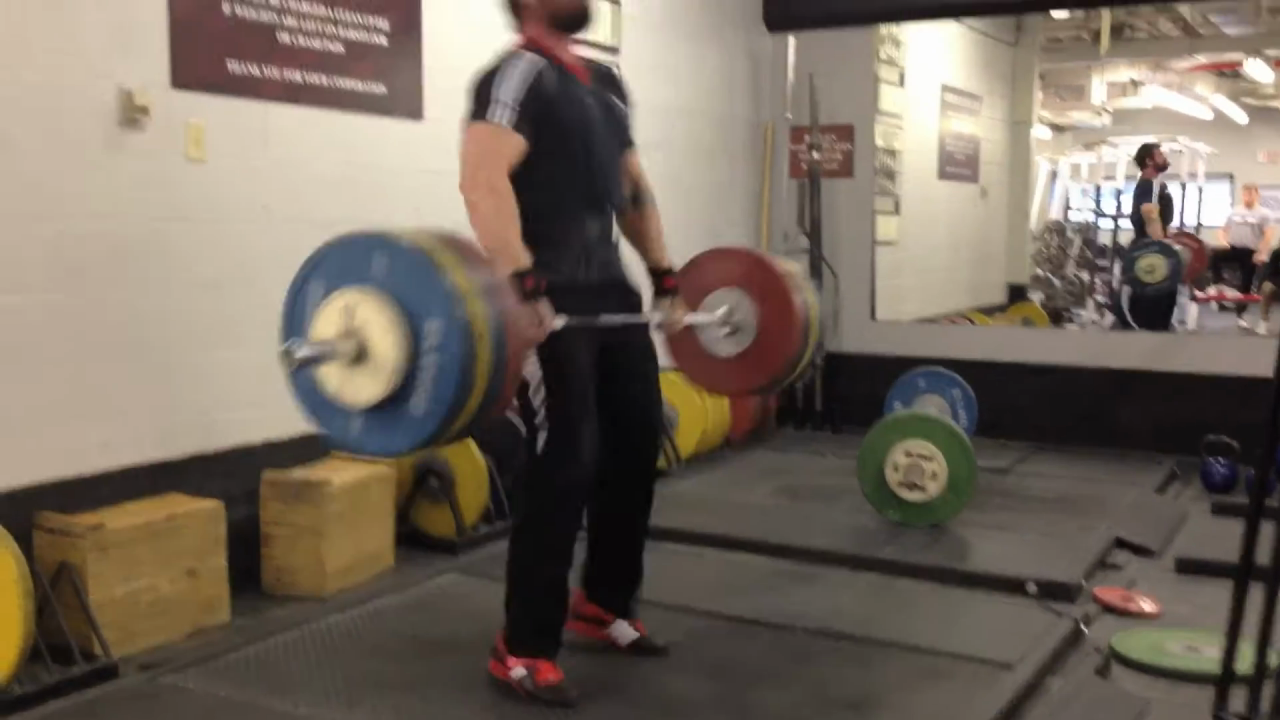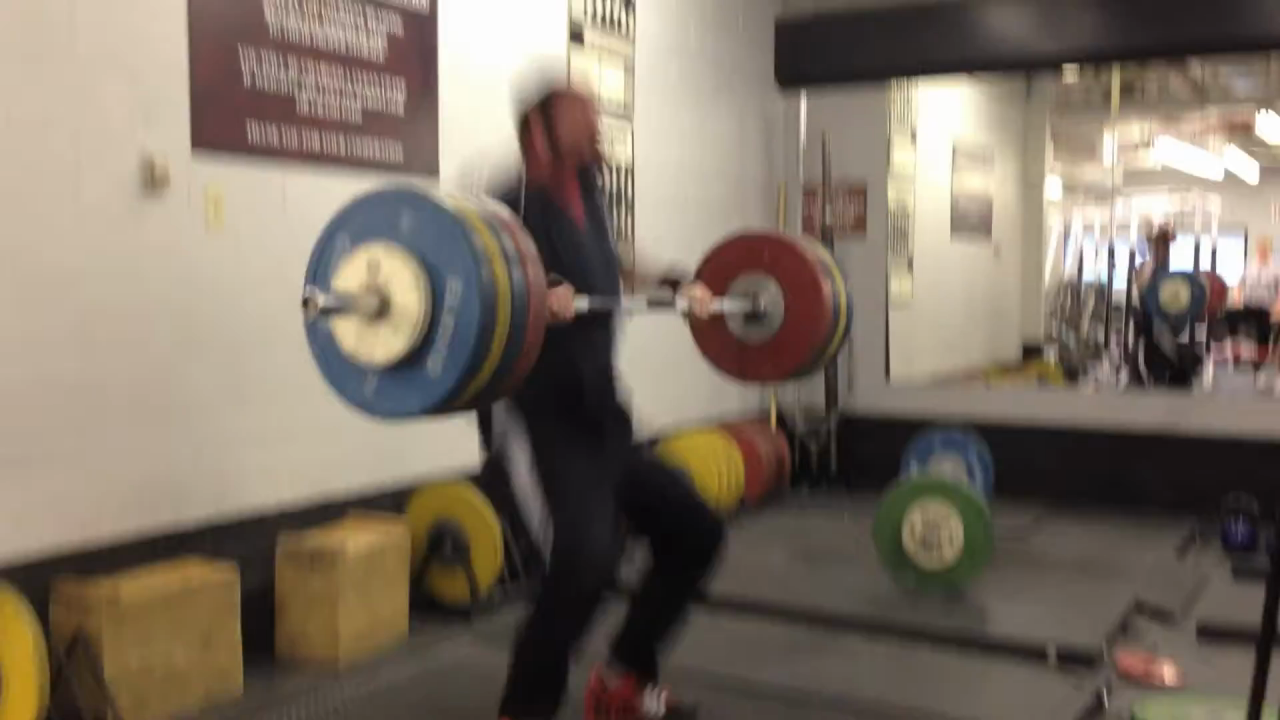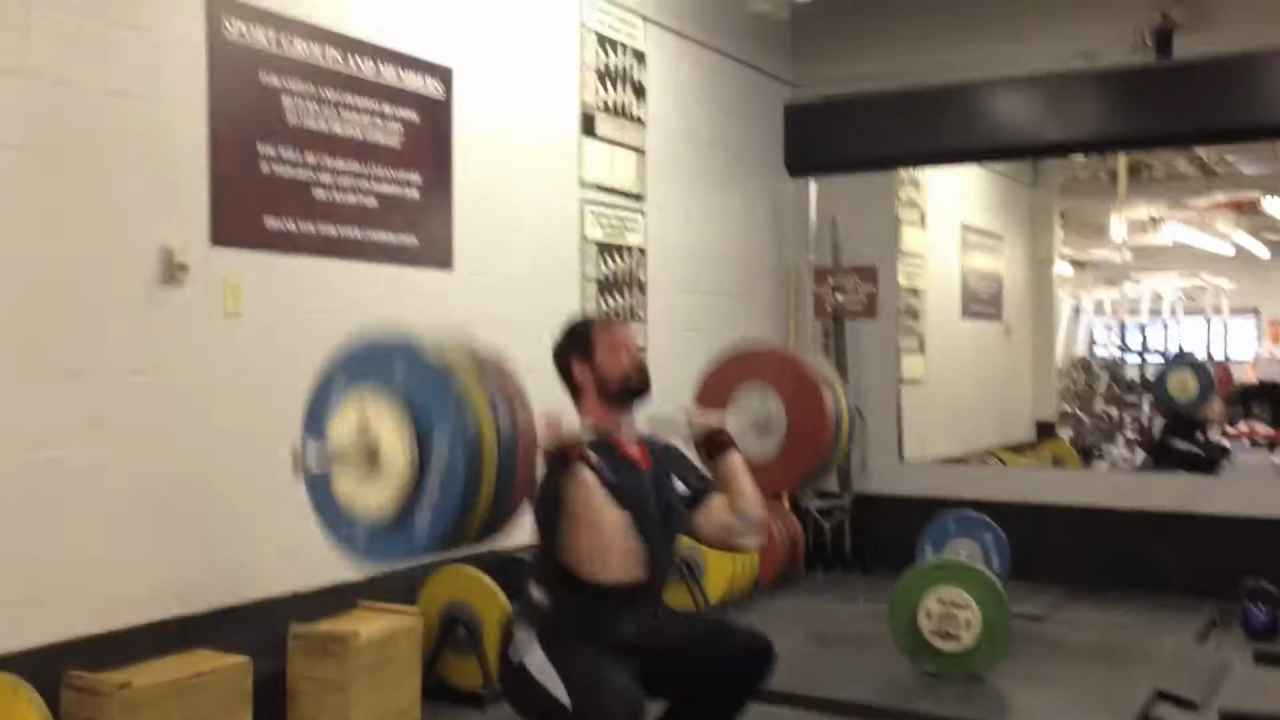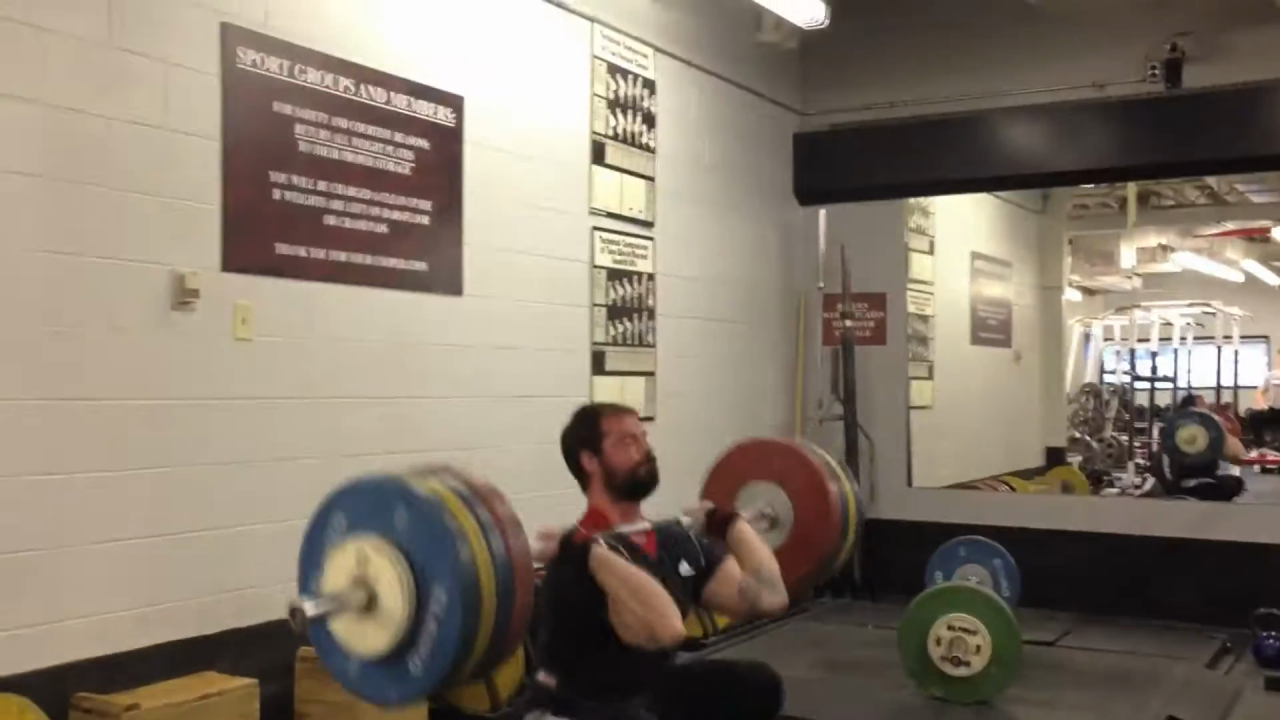
dt=0.2s
person 1, frame 1
left shoulder: (602, 82)
right shoulder: (520, 73)
left elbow: (633, 190)
right elbow: (486, 182)
left wrist: (665, 280)
right wrist: (523, 283)
left hip: (605, 292)
right hip: (539, 303)
left knee: (634, 449)
right knee: (567, 462)
left ankle: (605, 607)
right ankle: (523, 648)
person 1, frame 2
left shoulder: (590, 205)
right shoulder: (520, 202)
left wrist: (680, 285)
right wrist: (540, 291)
left hip: (601, 420)
right hip: (538, 420)
left knee: (695, 530)
right knee: (587, 563)
person 1, frame 3
left shoulder: (665, 460)
right shoulder: (576, 465)
left elbow: (745, 530)
right elbow: (613, 567)
left wrist: (718, 441)
right wrist: (569, 457)
right hip: (559, 644)
left knee: (746, 654)
person 1, frame 4
left shoulder: (676, 543)
right shoulder: (583, 562)
left elbow: (769, 598)
right elbow: (664, 630)
left wrist: (725, 522)
right wrist: (591, 552)
left knee: (758, 688)
